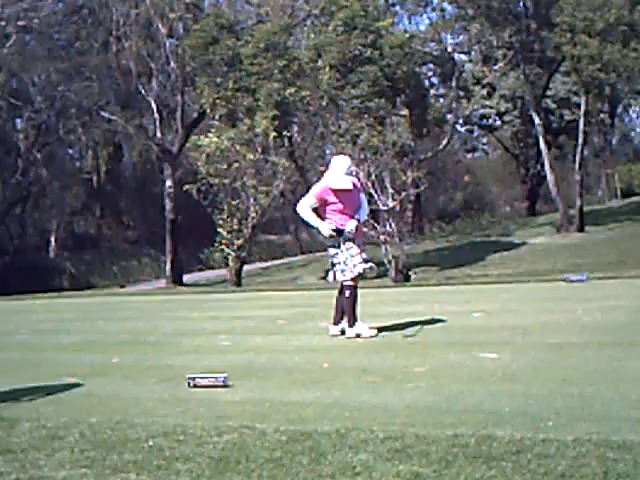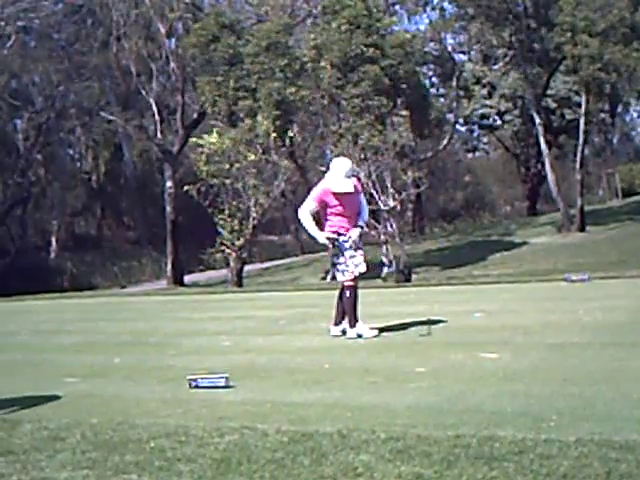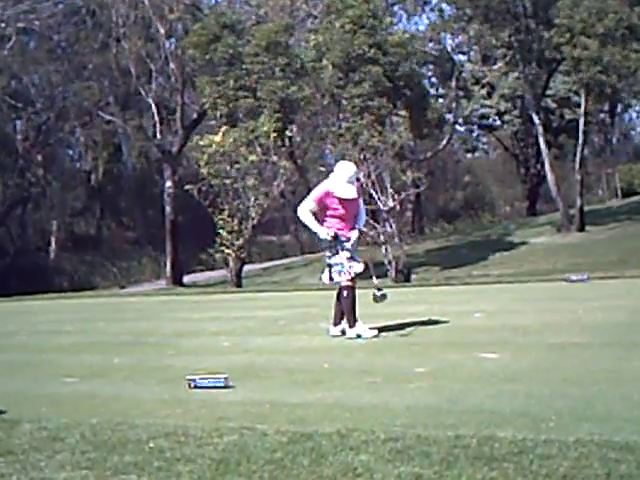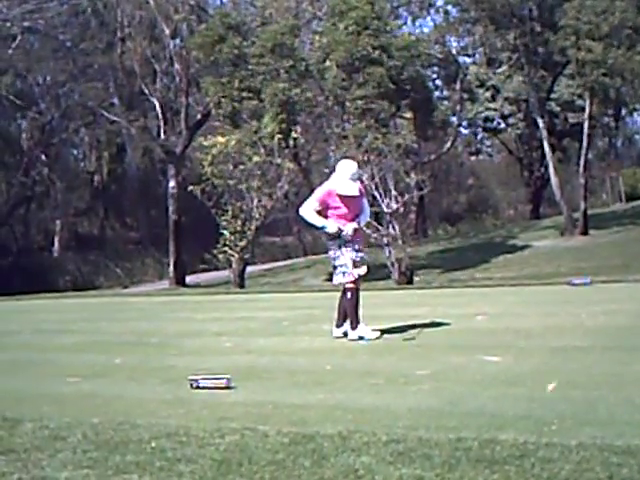
dt=0.5s
person 1, frame 1
left shoulder: (355, 182)
right shoulder: (323, 187)
left elbow: (364, 206)
right elbow: (302, 207)
left wrist: (356, 220)
right wrist: (321, 225)
left hip: (352, 237)
right hip: (338, 238)
left knee: (347, 281)
right knee: (350, 279)
left ankle: (337, 324)
right ankle: (353, 326)
person 1, frame 2
left shoulder: (355, 183)
right shoulder: (323, 190)
left elbow: (363, 207)
right elbow: (303, 212)
left wrist: (359, 228)
right wrist: (317, 233)
left hip: (353, 239)
right hip: (338, 239)
left knee: (349, 281)
right knee: (350, 279)
left ankle: (338, 325)
right ankle: (353, 326)
person 1, frame 3
left shoulder: (354, 187)
right shoulder: (324, 190)
left elbow: (361, 211)
right elbow: (302, 210)
left wrist: (357, 230)
right wrist: (319, 229)
left hip: (348, 240)
right hip: (334, 240)
left knee: (347, 281)
right knee: (347, 280)
left ankle: (337, 325)
right ankle: (353, 326)
person 1, frame 4
left shoulder: (358, 187)
right shoulder: (327, 191)
left elbow: (365, 211)
right elbow: (305, 210)
left wrist: (355, 225)
right wrist: (325, 224)
left hip: (355, 240)
right hip: (339, 242)
left knee: (351, 283)
right knee: (351, 282)
left ankle: (340, 326)
right ankle: (355, 328)
